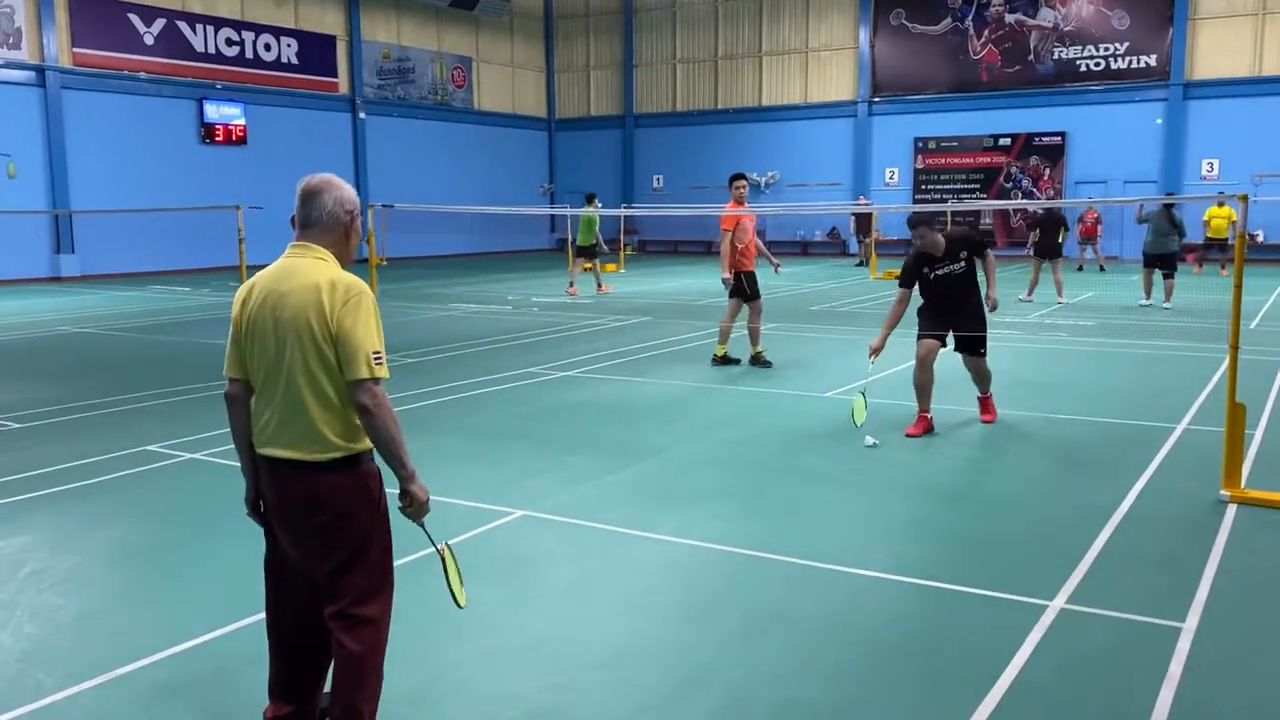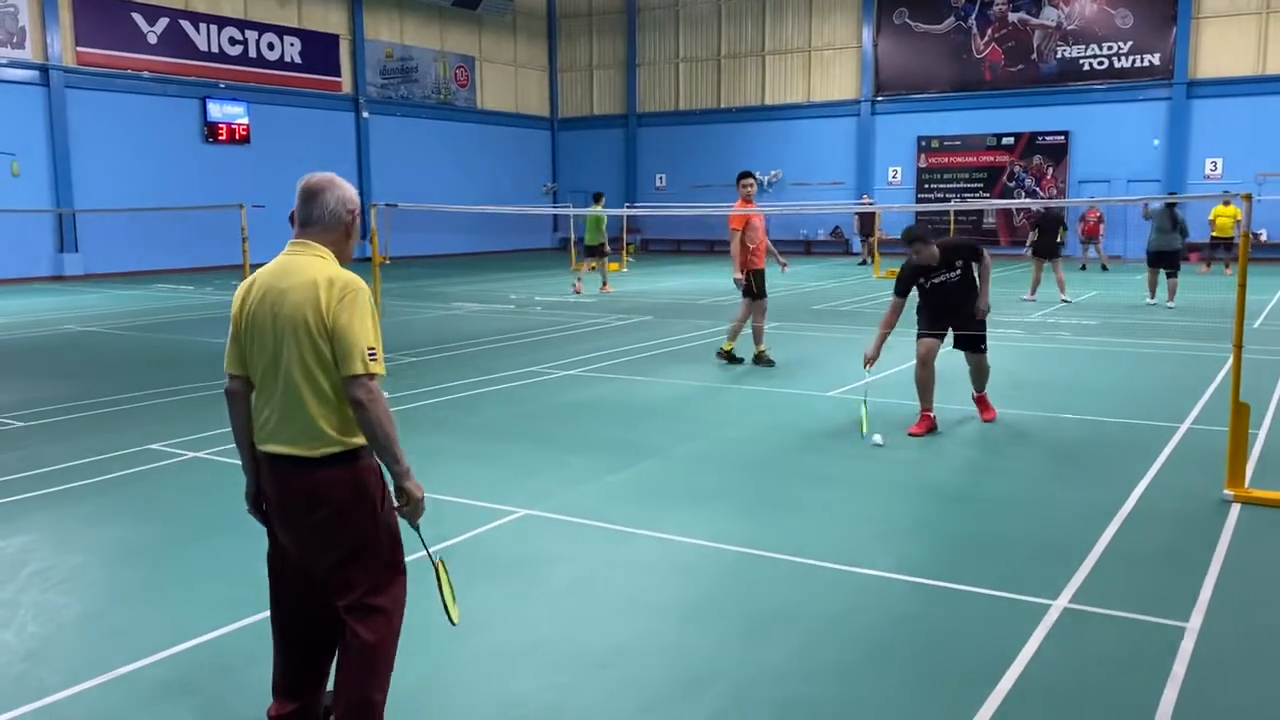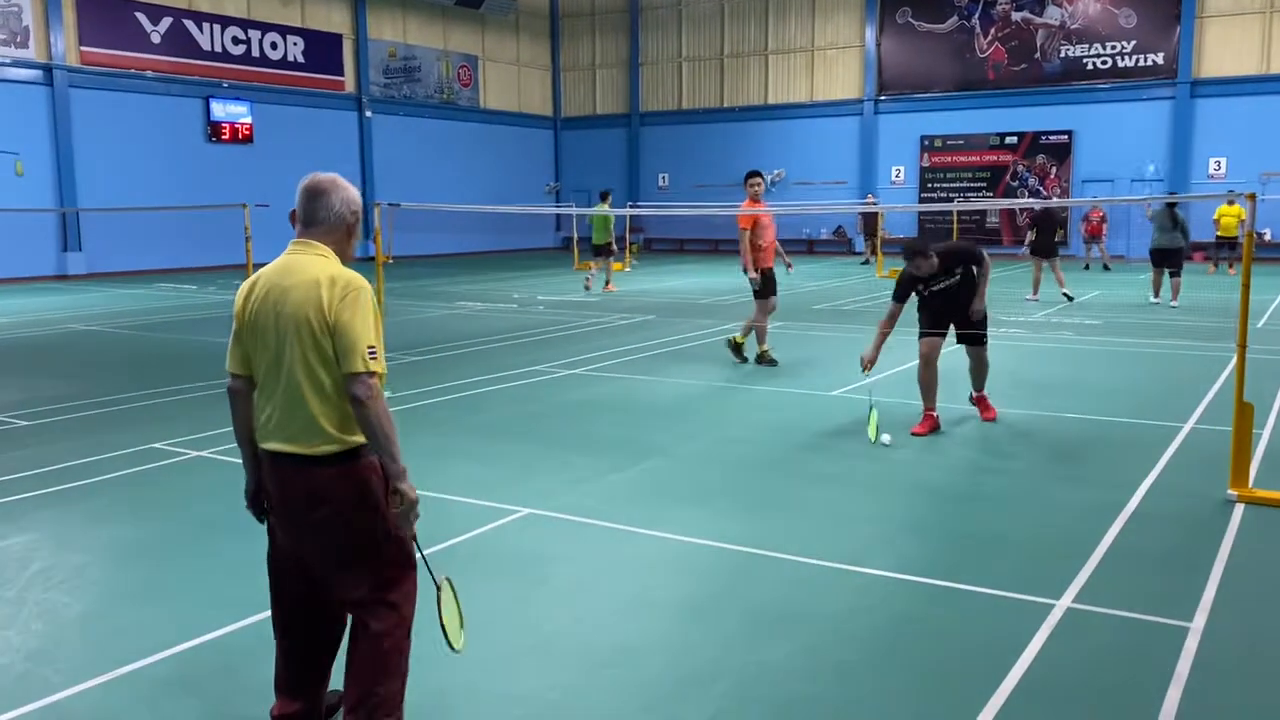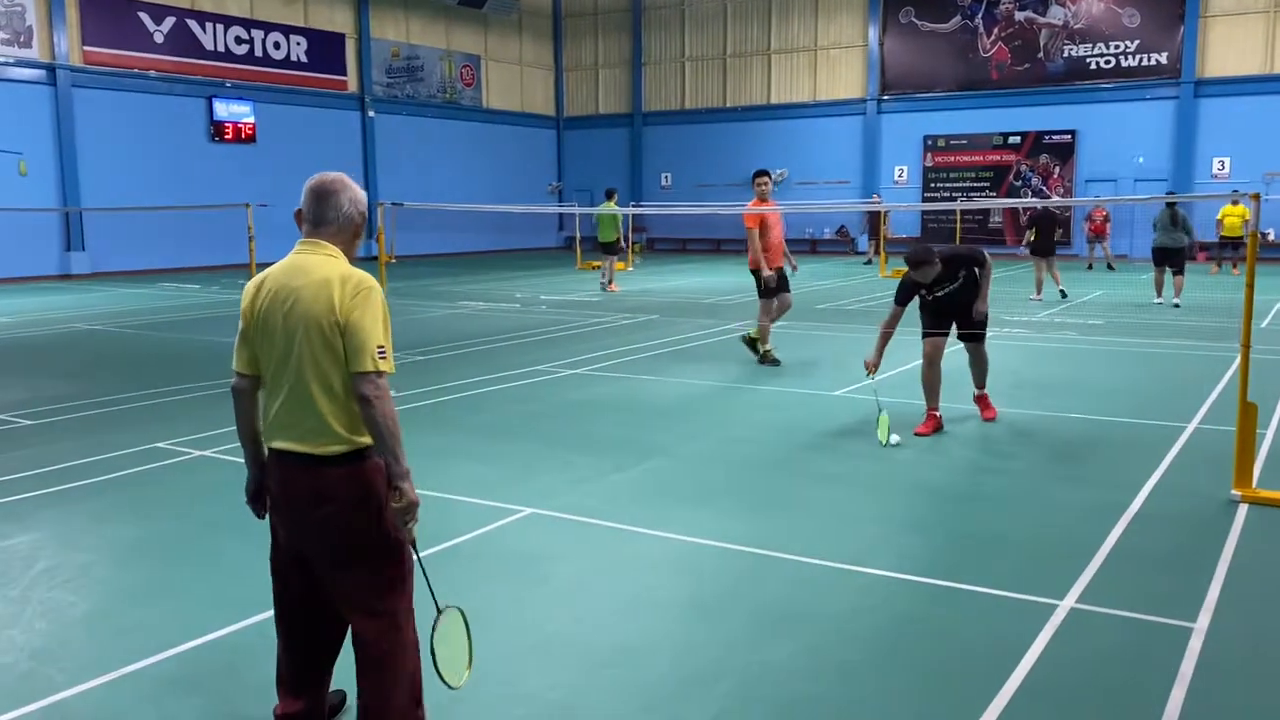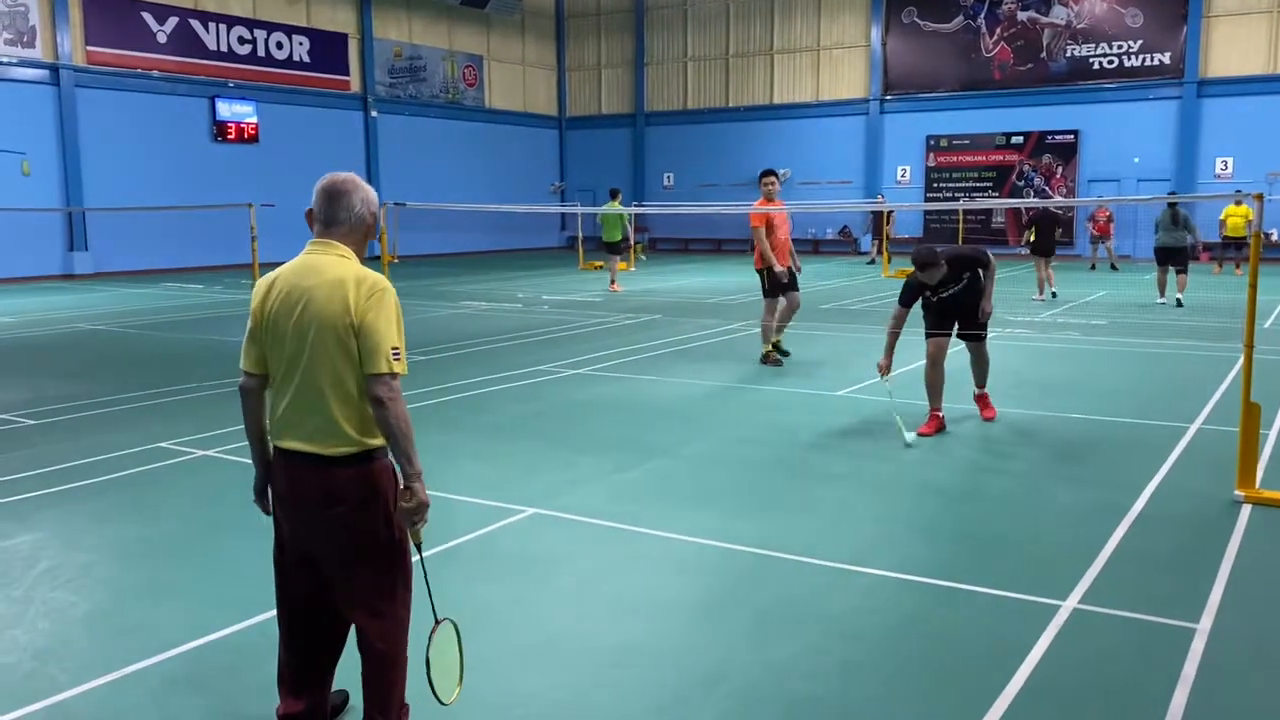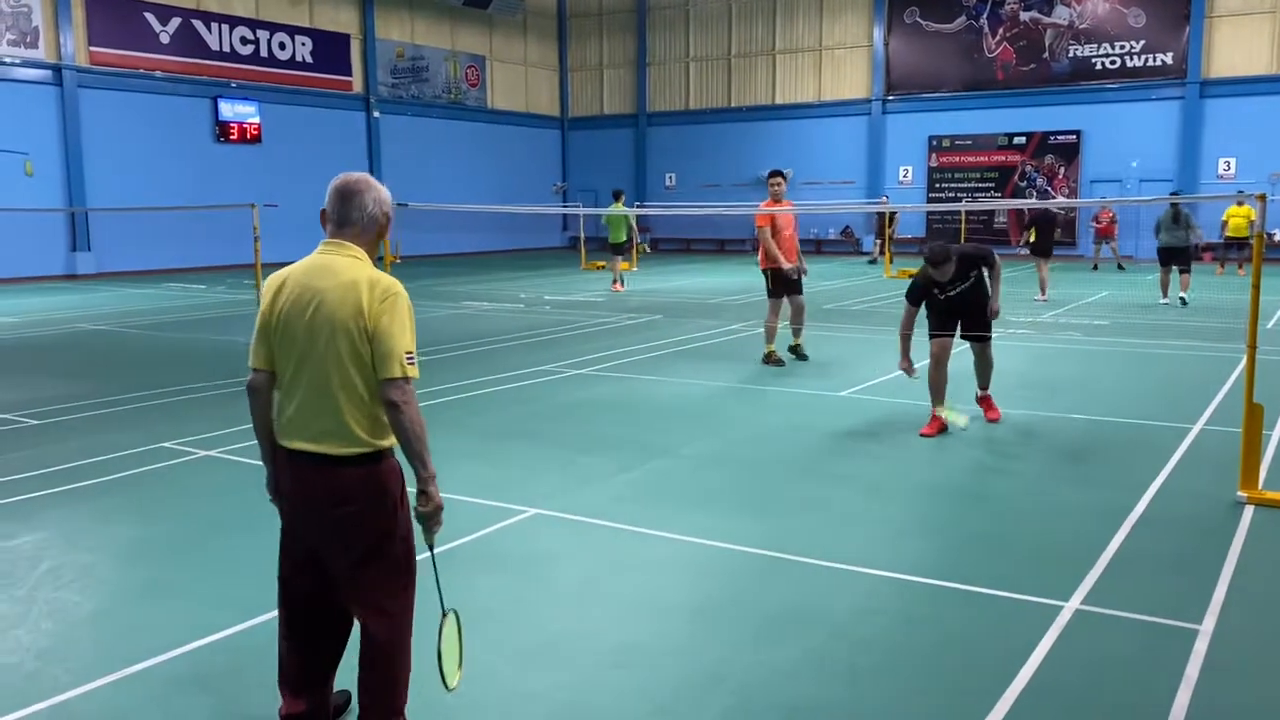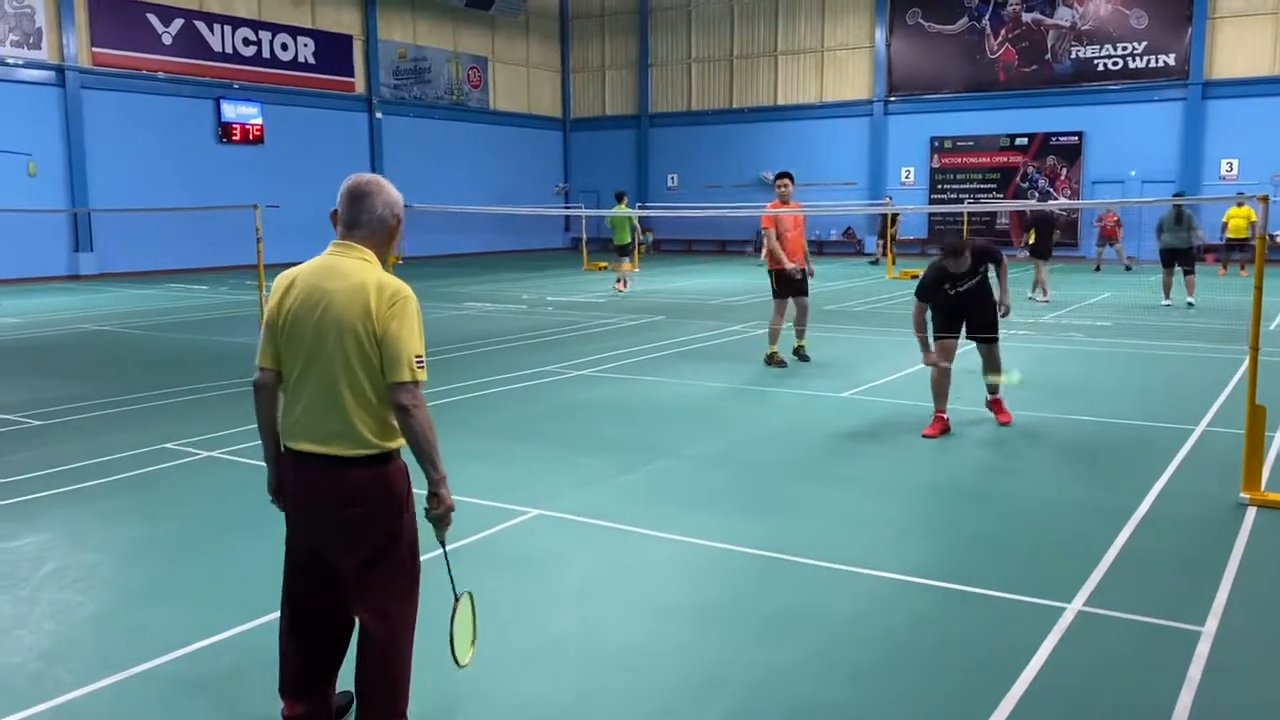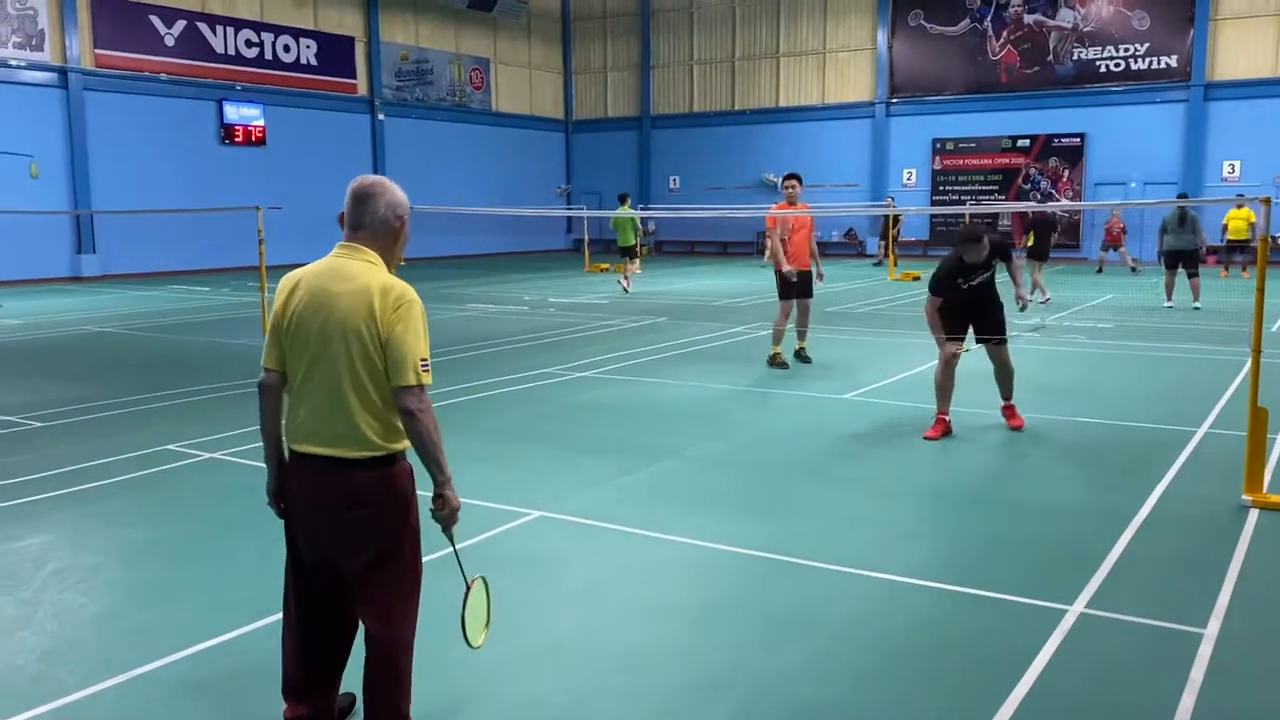
dt=0.1s
person 1, frame 1
left shoulder: (253, 289)
right shoulder: (345, 290)
left elbow: (236, 394)
right elbow: (367, 398)
left wrist: (252, 475)
right wrist: (408, 477)
left hip: (277, 475)
right hip: (339, 476)
left knee: (293, 604)
right knee: (358, 612)
person 1, frame 2
left shoulder: (252, 287)
right shoulder: (344, 287)
left elbow: (236, 392)
right elbow: (362, 393)
left wrist: (253, 473)
right wrist: (403, 475)
left hip: (279, 471)
right hip: (339, 472)
left knee: (297, 601)
right knee: (373, 602)
person 1, frame 3
left shoulder: (255, 286)
right shoulder: (346, 286)
left elbow: (238, 390)
right elbow: (362, 392)
left wrist: (254, 471)
right wrist: (398, 475)
left hip: (280, 469)
right hip: (341, 469)
left knee: (299, 600)
right knee: (383, 596)
person 1, frame 4
left shoulder: (261, 285)
right shoulder: (356, 286)
left elbow: (243, 388)
right elbow: (370, 391)
left wrist: (255, 467)
right wrist: (401, 477)
left hip: (284, 469)
right hip: (347, 471)
left knee: (301, 600)
right knee: (380, 603)
person 1, frame 5
left shoulder: (271, 285)
right shoulder: (369, 287)
left elbow: (251, 386)
right elbow: (384, 394)
left wrist: (263, 464)
right wrist: (413, 478)
left hip: (290, 470)
right hip: (354, 472)
left knee: (305, 600)
right knee: (381, 606)
person 1, frame 6
left shoulder: (280, 283)
right shoulder: (382, 290)
left elbow: (258, 384)
right elbow: (396, 396)
left wrist: (273, 463)
right wrist: (427, 480)
left hip: (297, 469)
right hip: (362, 474)
left knee: (307, 599)
right knee: (383, 607)
person 1, frame 7
left shoulder: (288, 283)
right shoulder: (390, 293)
left elbow: (265, 384)
right elbow: (406, 401)
left wrist: (275, 463)
right wrist: (438, 482)
left hip: (301, 471)
right hip: (368, 475)
left knee: (309, 601)
right knee: (386, 610)
person 1, frame 8
left shoulder: (293, 284)
right shoulder: (394, 296)
left elbow: (269, 384)
right elbow: (412, 404)
left wrist: (275, 467)
right wrist: (443, 483)
left hip: (306, 472)
right hip: (373, 478)
left knee: (312, 602)
right knee: (387, 611)
person 2, frame 1
left shoulder: (965, 240)
right shoulder: (915, 261)
left elbow: (987, 256)
right elbow: (902, 301)
left wrist: (992, 289)
right wrist: (883, 337)
left hip: (970, 308)
right hip: (934, 310)
left knee: (976, 365)
right knee: (923, 356)
left ankle: (985, 398)
right ankle: (924, 417)
person 2, frame 2
left shoulder: (960, 247)
right shoulder: (910, 270)
left elbow: (983, 259)
right elbow: (895, 311)
left wrist: (984, 295)
right wrist: (877, 347)
left hip: (969, 307)
right hip: (932, 313)
left knee: (977, 360)
right knee: (924, 355)
left ankle: (981, 396)
right ankle: (927, 415)
person 2, frame 3
left shoulder: (958, 252)
right shoulder: (908, 277)
left elbow: (984, 262)
right elbow: (892, 315)
left wrist: (980, 298)
right wrist: (874, 350)
left hip: (968, 307)
right hip: (933, 311)
left knee: (978, 353)
right knee: (927, 354)
left ankle: (979, 396)
right ankle: (930, 415)
person 2, frame 4
left shoulder: (960, 256)
right shoulder: (909, 282)
left elbow: (986, 262)
right elbow: (893, 318)
left wrist: (983, 299)
right wrist: (877, 355)
left hip: (970, 304)
right hip: (935, 310)
left knee: (977, 350)
right knee: (931, 354)
left ankle: (981, 395)
right ankle: (933, 415)
person 2, frame 5
left shoulder: (964, 257)
right shoulder: (914, 283)
left elbow: (990, 263)
right elbow: (898, 319)
left wrist: (987, 299)
right wrist: (887, 357)
left hip: (973, 304)
right hip: (938, 311)
left knee: (978, 350)
right knee: (934, 355)
left ankle: (981, 394)
right ankle: (936, 415)
person 2, frame 6
left shoulder: (973, 255)
right shoulder: (922, 281)
left elbow: (995, 263)
right elbow: (909, 317)
left wrist: (994, 299)
right wrist: (905, 357)
left hip: (976, 302)
right hip: (942, 310)
left knee: (983, 351)
right knee: (938, 355)
left ankle: (984, 396)
right ankle: (937, 417)
person 2, frame 7
left shoulder: (982, 250)
right shoulder: (933, 275)
left elbow: (1002, 262)
right elbow: (919, 313)
left wrist: (1004, 294)
right wrist: (926, 351)
left hip: (981, 303)
right hip: (947, 310)
left knee: (990, 353)
right knee: (943, 356)
left ankle: (994, 399)
right ankle: (940, 417)
person 2, frame 8
left shoulder: (997, 247)
right shoulder: (948, 268)
left elbow: (1010, 259)
right elbow: (931, 308)
left wrist: (1019, 288)
right wrist: (942, 342)
left hip: (988, 304)
right hip: (954, 310)
left knee: (1001, 358)
right knee: (947, 359)
left ankle: (1008, 407)
right ankle: (942, 420)
person 3, frame 1
left shoulder: (748, 211)
right shoulder: (731, 211)
right elbow: (725, 243)
left wrist: (770, 258)
right wrist: (725, 270)
left hip: (745, 267)
right hip: (740, 269)
left knee: (733, 311)
right knee: (756, 309)
left ankle: (720, 354)
right ankle: (756, 354)
person 3, frame 2
left shoulder: (755, 208)
right shoulder: (739, 210)
right elbow: (734, 243)
left wrist: (777, 257)
right wrist: (737, 271)
left hip: (758, 266)
right hip: (749, 268)
left knee: (748, 309)
right knee: (759, 309)
left ankle: (726, 348)
right ankle: (759, 352)
person 3, frame 3
left shoulder: (764, 207)
right shoulder: (747, 210)
right elbow: (744, 242)
left wrist: (784, 257)
right wrist: (750, 270)
left hip: (767, 265)
right hip: (758, 266)
left knee: (769, 307)
right knee: (764, 308)
left ankle: (738, 340)
right ankle: (762, 352)
person 3, frame 4
left shoulder: (774, 206)
right shoulder: (753, 209)
right elbow: (754, 241)
left wrist: (789, 258)
right wrist: (764, 268)
left hip: (778, 265)
right hip: (763, 267)
left knee: (785, 303)
right knee: (767, 307)
left ankle: (754, 336)
right ankle: (764, 351)
person 3, frame 5
left shoulder: (781, 206)
right shoulder: (759, 208)
right elbow: (761, 240)
left wrist: (794, 259)
right wrist: (775, 265)
left hip: (785, 264)
right hip: (769, 266)
left knee: (794, 302)
right knee: (771, 307)
left ankle: (775, 339)
right ankle: (767, 352)
person 3, frame 6
left shoulder: (790, 207)
right shoulder: (765, 209)
right elbow: (766, 239)
left wrist: (801, 261)
right wrist: (782, 262)
left hip: (792, 266)
right hip: (774, 266)
left knee: (799, 305)
right knee: (775, 308)
left ankle: (796, 344)
right ankle: (769, 352)
person 3, frame 7
left shoulder: (799, 209)
right shoulder: (771, 210)
right elbow: (771, 240)
left wrist: (809, 263)
right wrist: (785, 262)
left hip: (798, 267)
right hip: (780, 267)
left knee: (803, 306)
right knee: (780, 309)
left ankle: (799, 346)
right ankle: (771, 353)
person 3, frame 8
left shoulder: (807, 211)
right shoulder: (777, 211)
right elbow: (775, 240)
left wrist: (818, 265)
right wrist: (783, 265)
left hip: (805, 268)
right hip: (785, 269)
left knee: (805, 308)
right knee: (785, 310)
left ankle: (800, 348)
right ankle: (774, 354)
